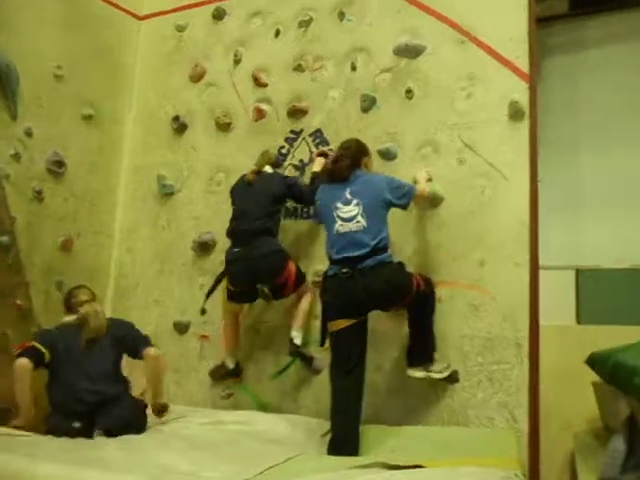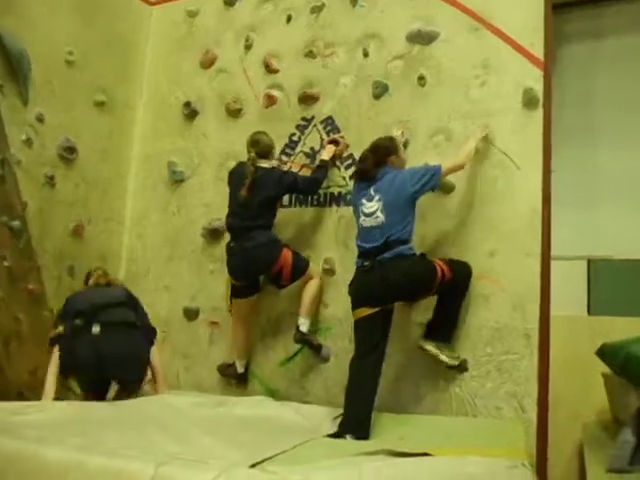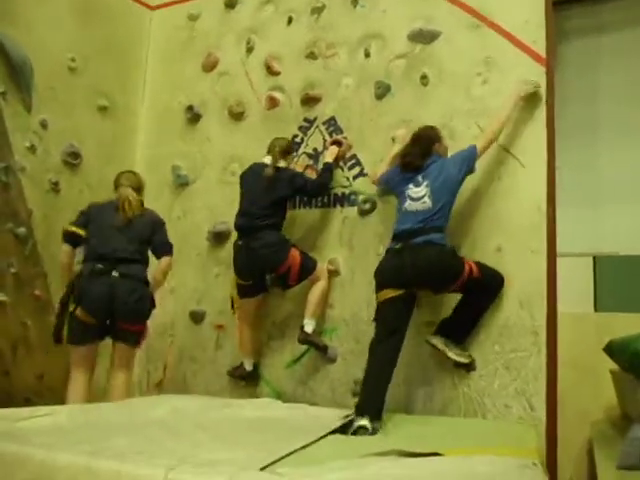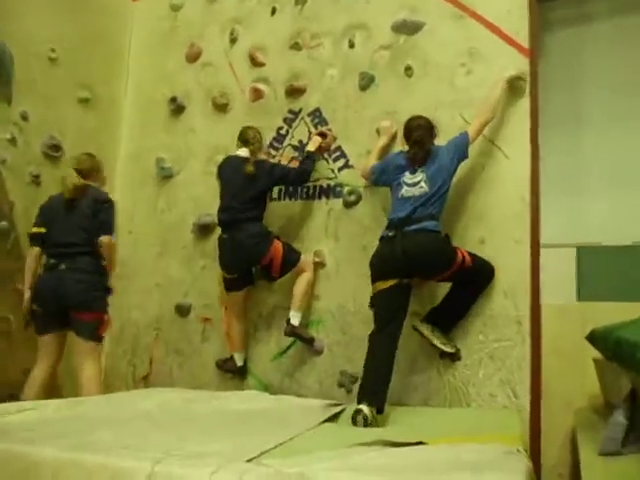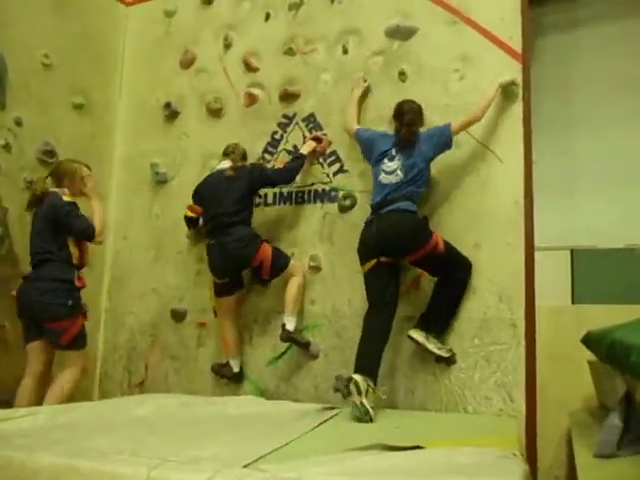
dt=0.7s
person 1, frame 1
left shoulder: (324, 192)
right shoulder: (379, 183)
right elbow: (423, 193)
right wrist: (423, 178)
left hip: (339, 287)
right hip: (380, 278)
left knee: (345, 371)
right knee: (423, 289)
left ankle: (342, 450)
right ankle: (421, 361)
person 1, frame 2
left shoulder: (361, 185)
right shoulder: (405, 179)
right elbow: (460, 163)
left wrist: (392, 144)
right wrist: (478, 135)
left hip: (365, 280)
right hip: (401, 272)
left knee: (365, 356)
right knee: (460, 272)
left ankle: (351, 430)
right ankle: (437, 338)
person 1, frame 3
left shoulder: (402, 175)
right shoulder: (450, 167)
left elbow: (377, 177)
right elbow: (492, 135)
left wrist: (399, 147)
right wrist: (517, 99)
left hip: (393, 264)
right hip: (430, 259)
left knee: (385, 341)
right knee: (491, 280)
left ankle: (365, 416)
right ankle: (449, 336)
person 1, frame 4
left shoulder: (395, 162)
right shoulder: (447, 155)
left elbow: (367, 172)
right elbow: (484, 119)
left wrist: (383, 140)
right wrist: (504, 83)
left hip: (387, 251)
right hip: (425, 246)
left knee: (384, 331)
right knee: (481, 272)
left ankle: (368, 404)
right ankle: (435, 324)
person 1, frame 5
left shoulder: (376, 141)
right shoulder: (427, 141)
left elbow: (350, 124)
right elbow: (474, 117)
left wrist: (358, 93)
right wrist: (498, 87)
left hip: (372, 232)
right hip: (405, 225)
left knee: (379, 309)
right knee: (458, 268)
left ankle: (362, 378)
right ankle: (427, 329)
person 2, frame 1
left shoulder: (240, 184)
right shoulder: (281, 181)
right elbow: (309, 197)
right wrist: (316, 170)
left hip: (238, 257)
right hip: (267, 254)
left knee: (231, 313)
right knee: (306, 291)
left ankle: (230, 366)
right ankle: (296, 342)
person 2, frame 2
left shoulder: (237, 172)
right shoulder: (277, 177)
right elbow: (311, 184)
right wrist: (326, 157)
left hip: (236, 252)
right hip: (264, 247)
left knee: (240, 316)
right knee: (313, 275)
left ankle: (239, 369)
right ankle: (303, 330)
person 2, frame 3
left shoulder: (249, 172)
right shoulder: (288, 176)
right elbow: (319, 187)
right wrist: (329, 159)
left hip: (243, 250)
right hip: (271, 246)
left knee: (246, 315)
right knee: (321, 274)
left ankle: (248, 368)
right ankle: (308, 331)
person 2, frame 4
left shoulder: (226, 165)
right shoulder: (265, 169)
right elbow: (301, 176)
right wrist: (311, 149)
left hip: (228, 244)
right hip: (255, 239)
left knee: (234, 308)
right knee: (306, 266)
left ankle: (237, 362)
right ankle: (294, 322)
person 2, frame 5
left shoulder: (205, 183)
right shoulder: (249, 173)
left elbow: (191, 220)
right elbow: (285, 175)
left wrist: (201, 226)
right wrist: (304, 151)
left hip: (217, 251)
right hip: (244, 243)
left knee: (226, 314)
right knee: (296, 272)
left ankle: (233, 367)
right ankle: (289, 327)
person 3, frame 1
left shoulder: (49, 336)
right shoulder: (117, 328)
left elbow: (22, 364)
right elbow: (152, 354)
left wrist: (25, 416)
right wrist: (157, 399)
left hip: (68, 431)
right hip: (117, 427)
person 3, frame 2
left shoulder: (72, 300)
right shoulder: (126, 295)
left elbow: (58, 348)
right elbow: (150, 342)
right wrist: (161, 389)
right hip: (124, 340)
left knee: (93, 399)
person 3, frame 3
left shoulder: (93, 211)
right shoulder: (152, 219)
left elbow: (67, 248)
right elbow: (166, 260)
left wrist: (71, 288)
right wrist: (149, 293)
left hip: (93, 287)
right hip: (132, 291)
left knee: (80, 370)
right knee: (121, 370)
person 3, frame 4
left shoulder: (51, 203)
right shoulder: (100, 197)
left elbow: (35, 248)
right elbow: (105, 240)
left wrist: (28, 289)
right wrist: (110, 270)
left hip: (51, 282)
right hip: (85, 282)
left knee: (45, 363)
right knee: (89, 362)
person 3, frame 5
left shoulder: (46, 205)
right shoulder: (60, 202)
right elbow: (96, 235)
right wrist: (94, 199)
left hip: (32, 292)
right hip: (54, 294)
left knee: (35, 371)
right knee: (75, 367)
